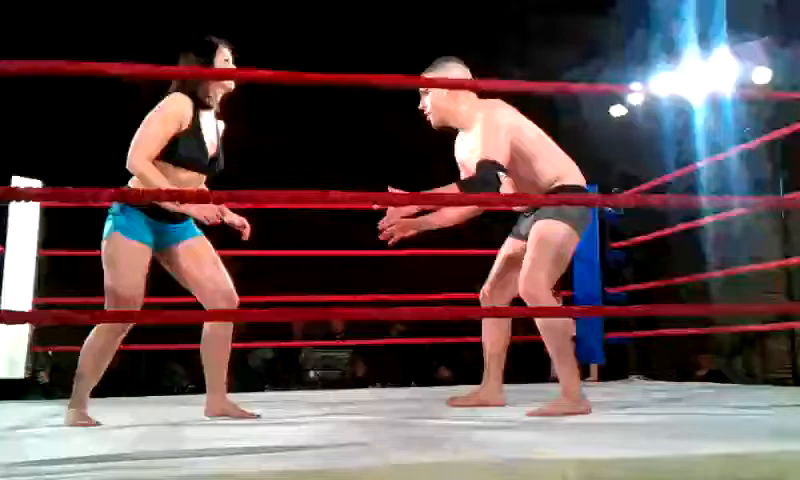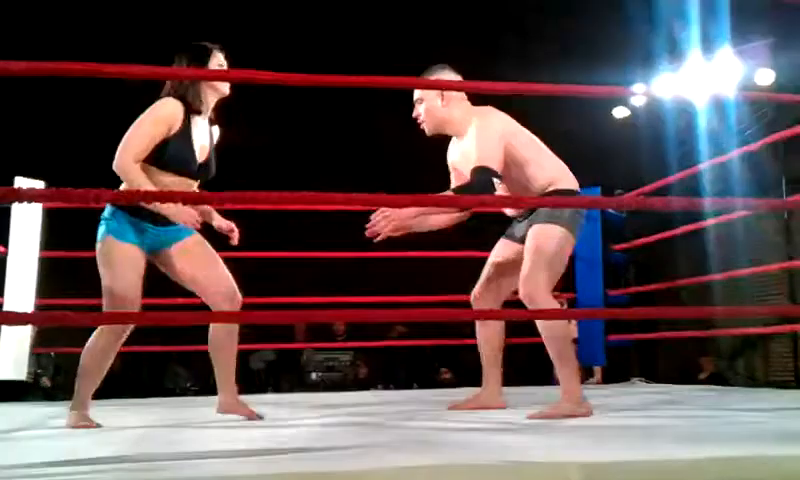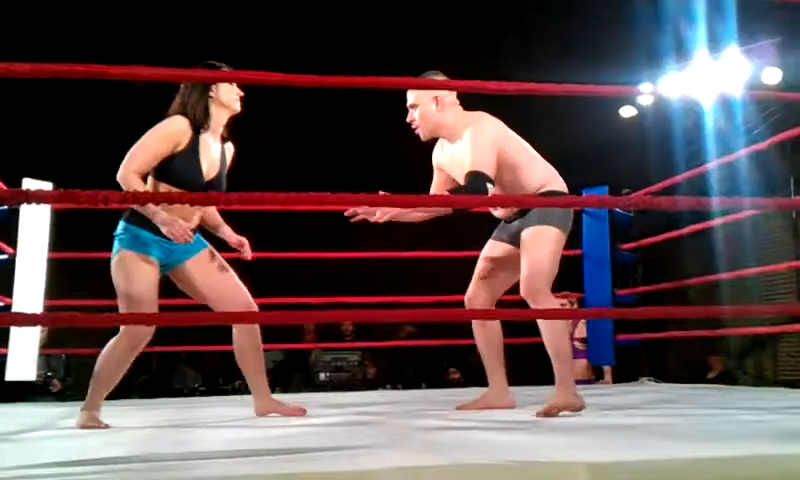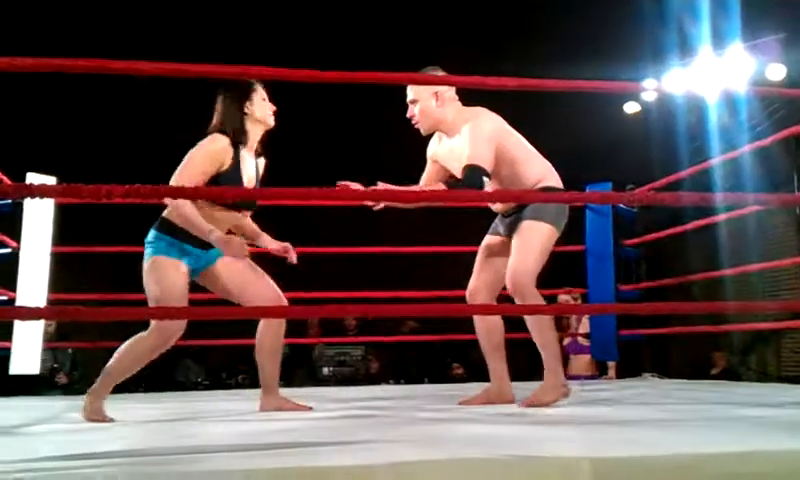
dt=0.2s
person 1, frame 1
left shoulder: (217, 124)
right shoulder: (178, 105)
right elbow: (136, 161)
left wrist: (225, 214)
right wrist: (185, 203)
left hip: (178, 226)
right hip: (135, 216)
left knee: (225, 299)
right knee: (122, 315)
left ankle: (217, 399)
right ankle: (76, 405)
person 1, frame 2
left shoulder: (211, 131)
right shoulder: (169, 110)
right elbow: (126, 162)
left wrist: (215, 218)
right wrist: (169, 206)
left hip: (171, 230)
right hip: (127, 222)
left knee: (228, 299)
right knee: (121, 319)
left ankle: (229, 397)
right ankle: (78, 407)
person 1, frame 3
left shoulder: (227, 148)
right shoulder: (179, 127)
right elbow: (127, 174)
left wrist: (227, 233)
right wrist: (159, 217)
left hip: (186, 243)
right hip: (140, 235)
left knee: (245, 310)
right knee: (138, 330)
left ankle: (263, 399)
right ankle: (90, 407)
person 1, frame 4
left shoulder: (259, 158)
right shoulder: (220, 146)
right elbow: (174, 194)
left wrist: (267, 242)
right wrist: (213, 232)
left hip: (209, 250)
right hip: (171, 242)
left knee: (274, 303)
right knee: (168, 328)
left ankle: (271, 396)
right ankle: (96, 395)
person 2, frame 1
left shoulder: (492, 116)
right shoulder: (463, 143)
left elbow: (487, 183)
right elbow: (474, 202)
left wrist: (417, 201)
right wrist: (419, 223)
left hip: (564, 199)
right hip: (532, 212)
left knee: (532, 288)
right knee: (492, 296)
left ankle: (573, 395)
right ankle: (491, 388)
person 2, frame 2
left shoulder: (486, 122)
right shoulder: (455, 149)
left elbow: (482, 189)
right elbow: (461, 209)
left wrist: (414, 207)
right wrist: (407, 225)
left hip: (557, 203)
right hip: (524, 217)
left knee: (533, 290)
right knee: (483, 298)
left ankle: (573, 397)
right ankle: (491, 391)
person 2, frame 3
left shoulder: (481, 128)
right shoulder: (443, 152)
left elbow: (476, 191)
right elbow: (437, 205)
left wrist: (405, 205)
right wrist: (386, 211)
left hip: (546, 204)
right hip: (511, 219)
left knee: (533, 289)
right knee: (477, 299)
left ankle: (567, 391)
right ankle: (498, 391)
person 2, frame 4
left shoulder: (480, 123)
right shoulder: (439, 146)
left elbow: (472, 185)
right elbow: (425, 193)
left wrist: (402, 193)
right wrist: (374, 194)
left hip: (542, 199)
right hip: (508, 213)
left knee: (519, 281)
right knee: (478, 294)
left ankle: (554, 379)
right ankle: (500, 386)
